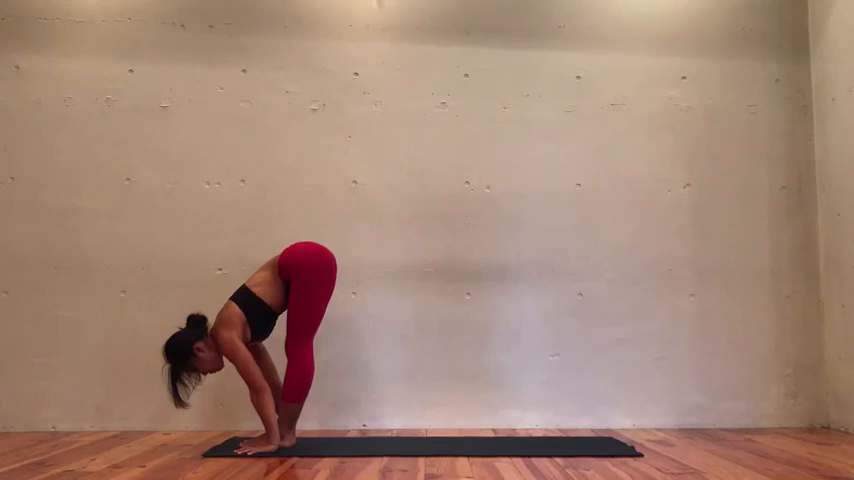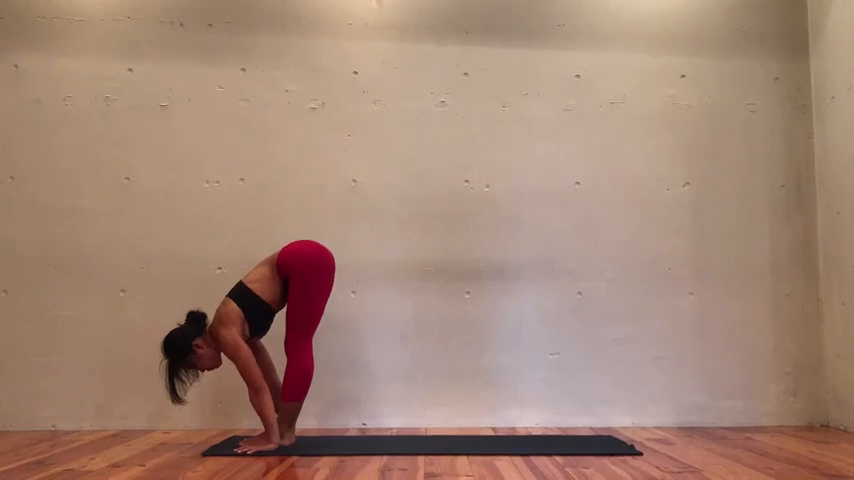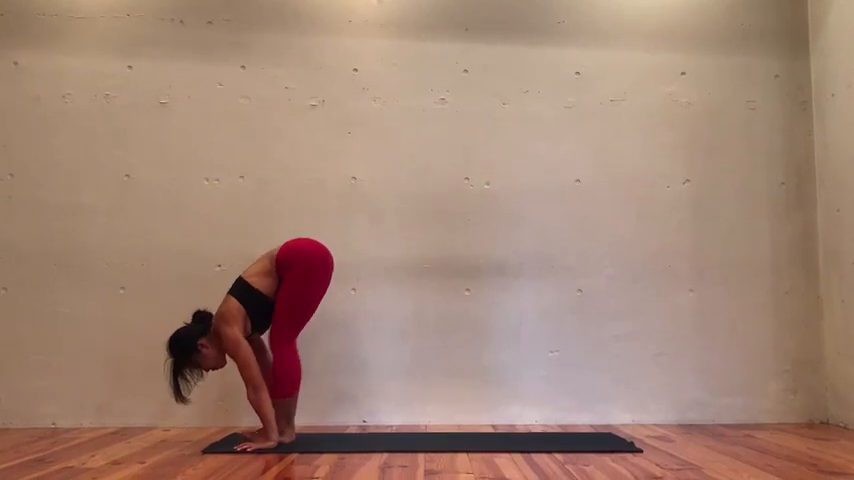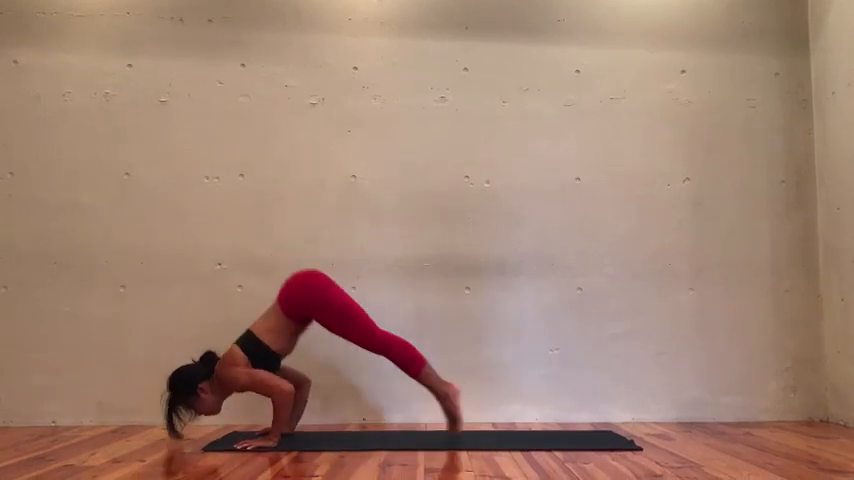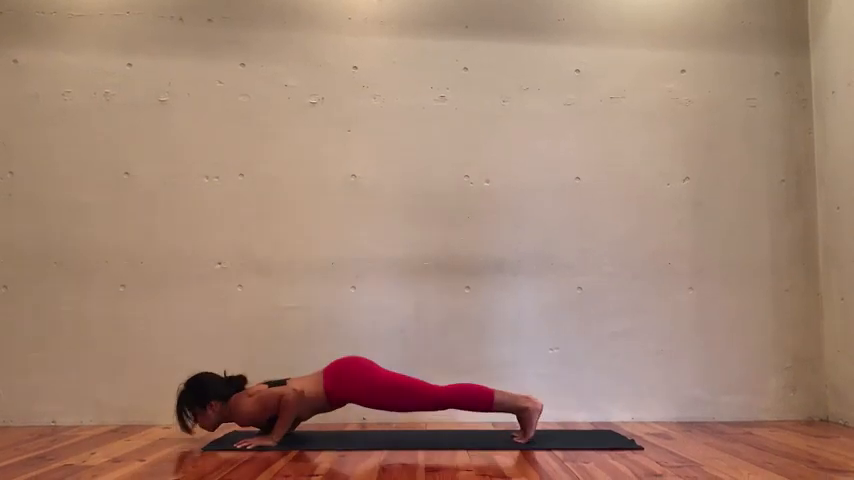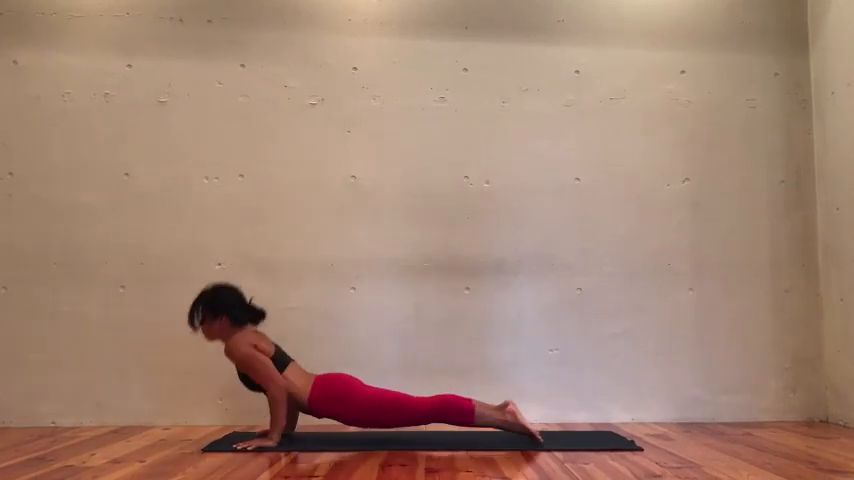
dt=0.7s
person 1, frame 1
left shoulder: (225, 337)
right shoulder: (237, 333)
left elbow: (259, 388)
right elbow: (270, 381)
left wrist: (273, 439)
right wrist: (275, 432)
left hip: (308, 263)
right hip: (304, 263)
left knee: (298, 352)
right knee: (298, 352)
left ankle: (285, 434)
right ankle: (285, 432)
person 1, frame 2
left shoulder: (225, 334)
right shoulder: (234, 330)
left elbow: (258, 387)
right elbow: (268, 380)
left wrist: (273, 438)
right wrist: (274, 431)
left hip: (307, 262)
right hip: (302, 261)
left knee: (298, 351)
right knee: (297, 350)
left ankle: (285, 433)
right ankle: (285, 430)
person 1, frame 3
left shoulder: (228, 332)
right shoulder: (238, 329)
left elbow: (256, 386)
right elbow: (268, 376)
left wrist: (272, 436)
right wrist: (273, 429)
left hip: (305, 257)
right hip: (301, 257)
left knee: (281, 343)
right knee: (283, 343)
left ankle: (285, 429)
right ankle: (286, 427)
person 1, frame 4
left shoulder: (228, 375)
right shoulder: (234, 368)
left elbow: (285, 391)
right elbow: (302, 383)
left wrist: (273, 436)
right wrist: (285, 429)
left hip: (308, 292)
right hip: (305, 291)
left knee: (377, 340)
right knee: (375, 340)
left ankle: (444, 392)
person 1, frame 5
left shoulder: (242, 410)
right shoulder: (245, 397)
left elbow: (292, 394)
left wrist: (273, 436)
right wrist: (278, 427)
left hip: (348, 380)
right hip: (346, 375)
left knee: (439, 396)
right knee: (437, 397)
left ankle: (522, 404)
right ankle: (519, 402)
person 1, frame 6
left shoulder: (237, 346)
right shoulder: (252, 337)
left elbow: (278, 387)
left wrist: (275, 436)
right wrist: (286, 428)
left hip: (336, 397)
right hip: (337, 388)
left knee: (426, 409)
right knee: (426, 407)
left ankle: (503, 418)
right ankle: (501, 413)
